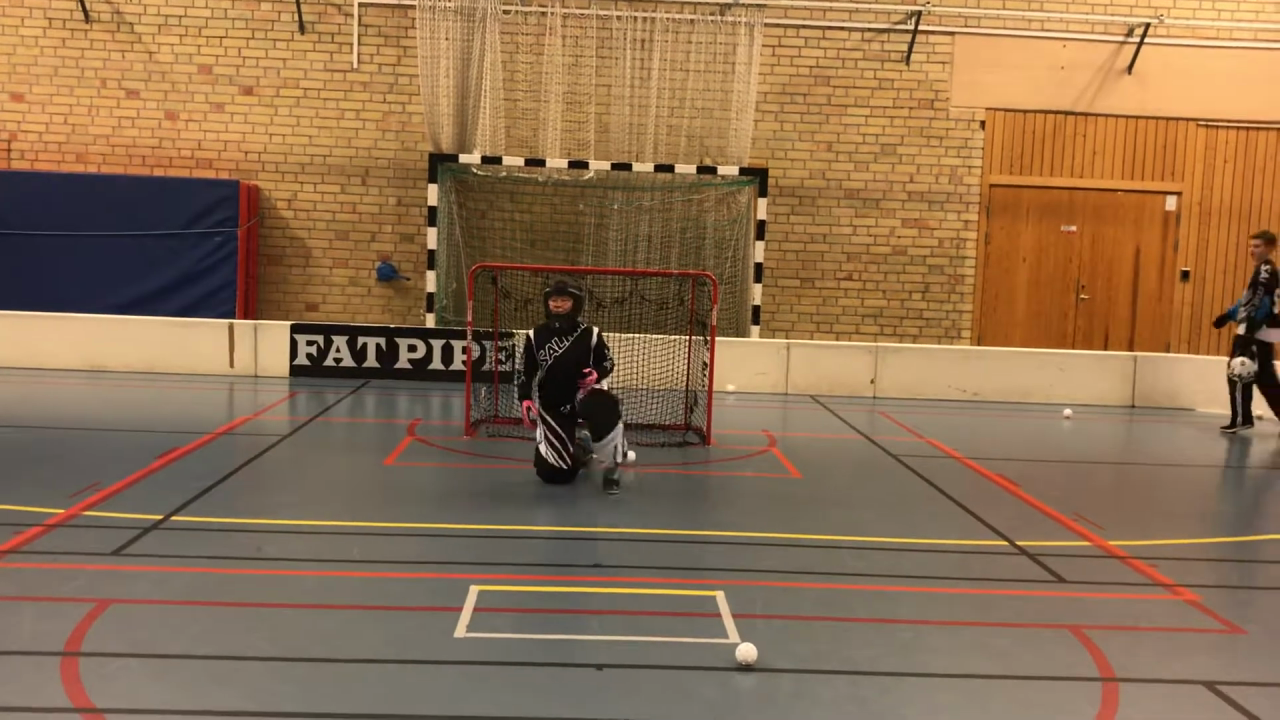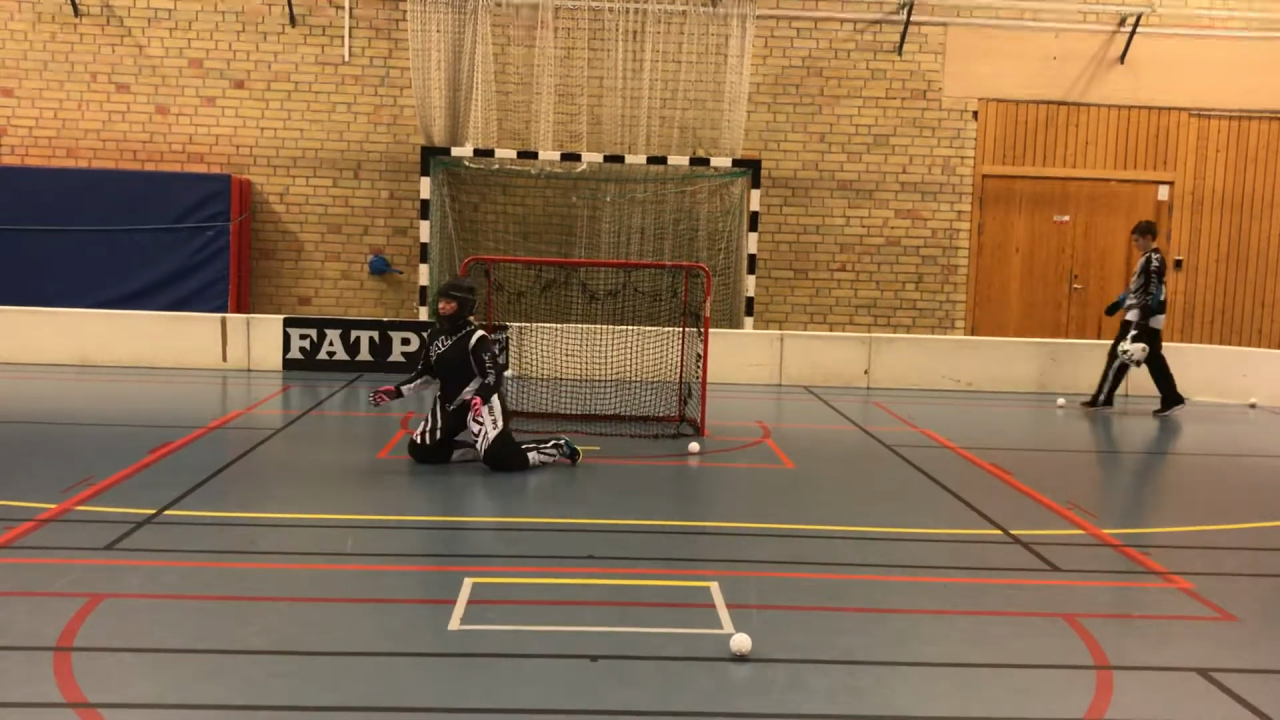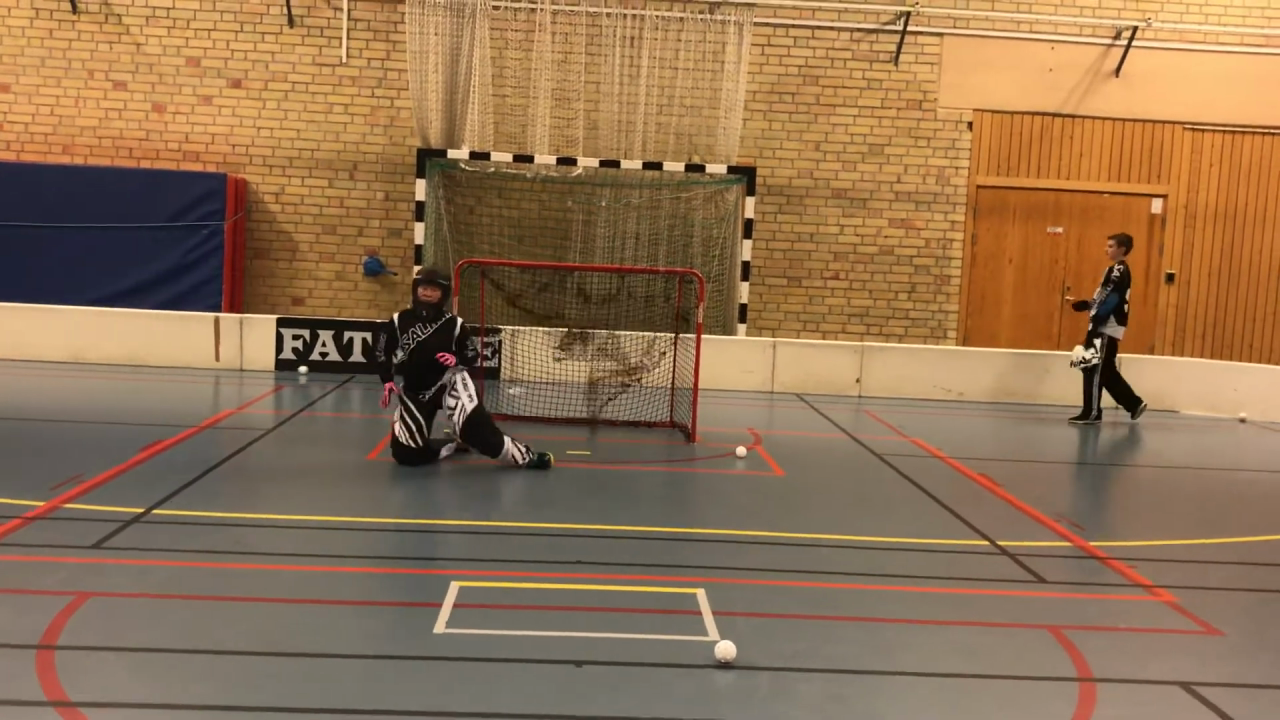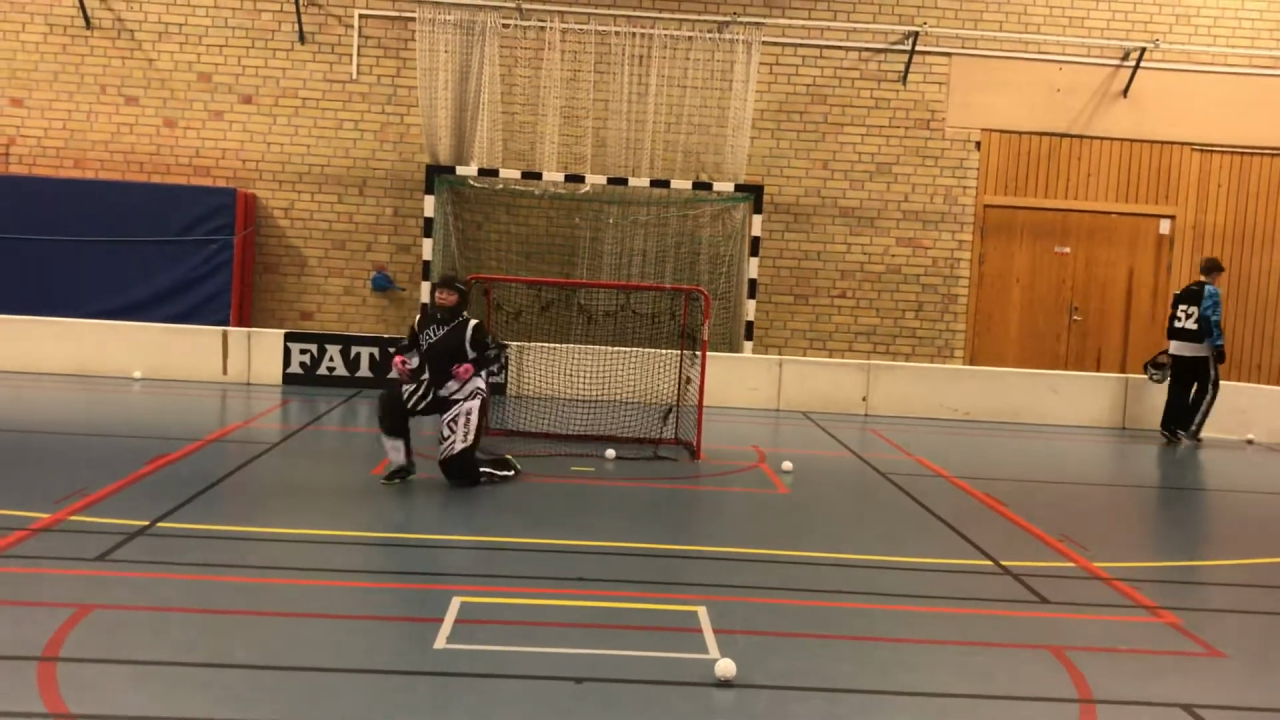
dt=1s
person 1, frame 1
left shoulder: (590, 333)
right shoulder: (536, 336)
left elbow: (608, 361)
right elbow: (525, 372)
left wrist: (597, 374)
right wrist: (525, 400)
left hip: (585, 391)
right hip: (550, 406)
left knee: (602, 407)
right knee: (553, 473)
left ankle: (612, 468)
right ankle: (580, 446)
person 1, frame 2
left shoulder: (477, 338)
right shoulder: (435, 334)
left elbow: (492, 377)
right elbow: (426, 372)
left wrist: (481, 398)
right wrist: (397, 391)
left hip: (480, 402)
right hip: (448, 403)
left knee: (502, 459)
right knee: (420, 450)
left ankle: (558, 447)
right ankle: (481, 448)
person 1, frame 3
left shoulder: (453, 323)
right shoulder: (399, 321)
left elbow: (471, 356)
right elbow: (383, 352)
left wrist: (456, 360)
right wrist: (387, 381)
left hip: (449, 384)
right hip: (412, 392)
left knee: (477, 426)
right knee: (406, 454)
left ankle: (526, 457)
right ankle: (452, 446)
person 1, frame 4
left shoulder: (471, 326)
right shoulder: (422, 322)
left elbow: (495, 354)
right elbow: (409, 345)
left wrist: (473, 367)
right wrist: (399, 357)
left hip: (465, 394)
right hip: (433, 388)
left knee: (459, 472)
right knee: (391, 402)
left ankle: (506, 468)
right ankle: (401, 465)
person 2, frame 1
right shoulder: (1262, 270)
left elbow: (1261, 302)
left wrist: (1251, 328)
right wrist: (1228, 315)
left hip: (1255, 331)
right hip: (1262, 332)
left knee: (1238, 373)
left ankle: (1241, 419)
person 2, frame 2
left shoulder: (1154, 259)
right shoulder: (1149, 258)
left elbow: (1153, 292)
left wrist: (1143, 321)
right wrist: (1118, 303)
left hip: (1141, 318)
right hip: (1141, 317)
left knee: (1119, 354)
right knee: (1154, 359)
left ankle: (1103, 399)
right ankle: (1172, 399)
person 2, frame 3
left shoulder: (1118, 271)
right shoulder: (1118, 270)
left elbow: (1110, 300)
left wrist: (1095, 323)
right wrist: (1088, 304)
left hip: (1107, 328)
right hip: (1109, 327)
left knee: (1093, 370)
right knee: (1107, 371)
left ankle: (1092, 413)
right ankle: (1134, 404)
person 2, frame 4
left shoulder: (1184, 291)
right shoulder: (1211, 292)
left elbow: (1172, 318)
right elbow: (1213, 320)
left wrist: (1172, 342)
right wrist: (1219, 346)
left hip: (1177, 347)
right hip: (1200, 349)
left knee: (1177, 389)
right knee: (1208, 388)
left ankle: (1169, 427)
right ankle: (1190, 427)
